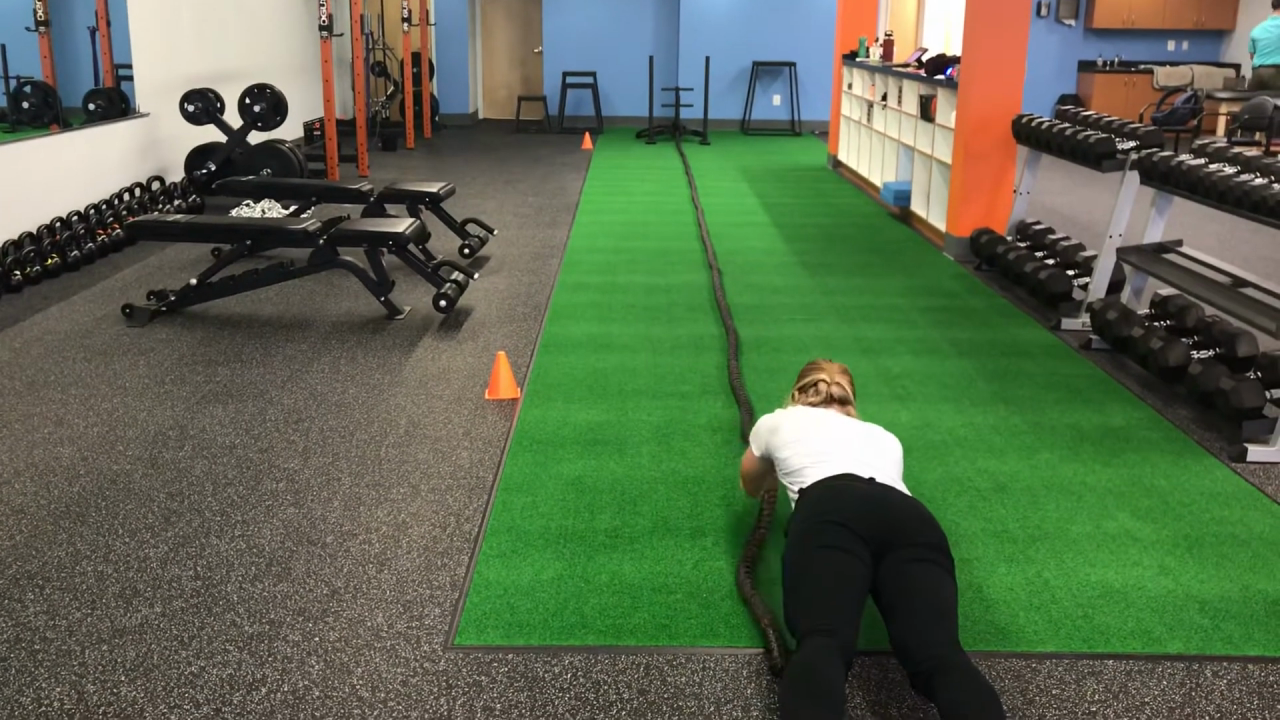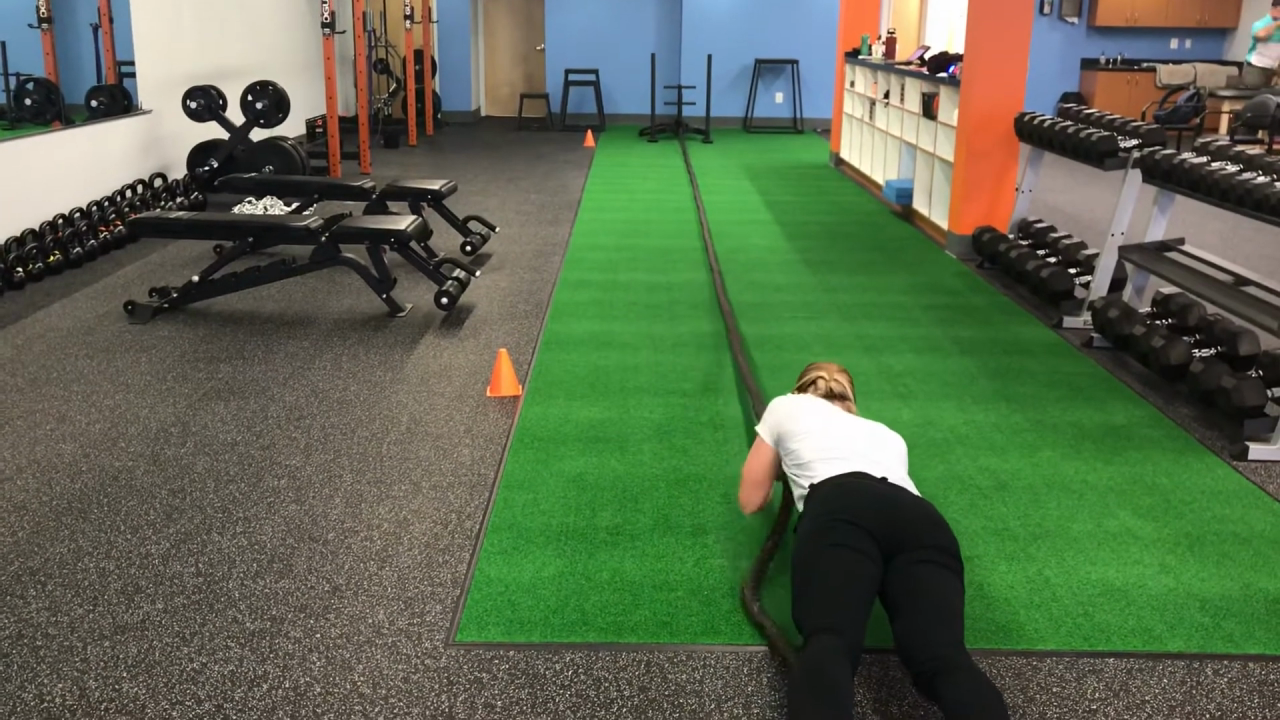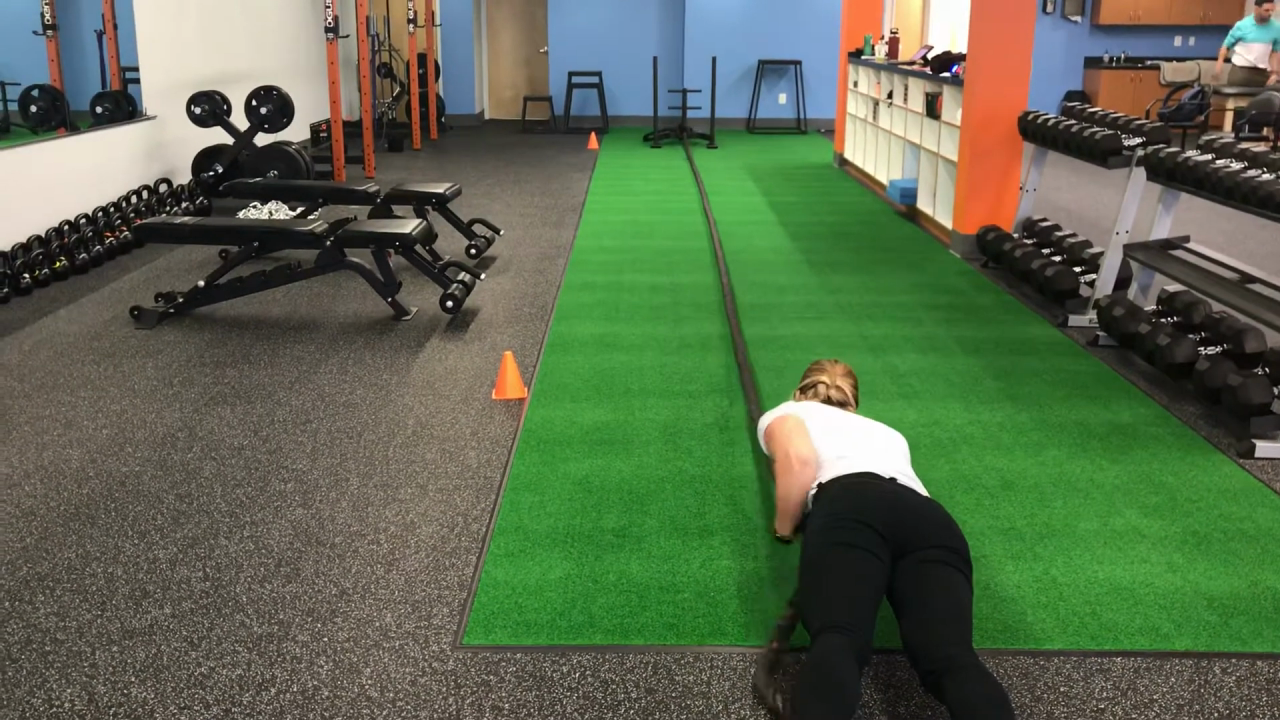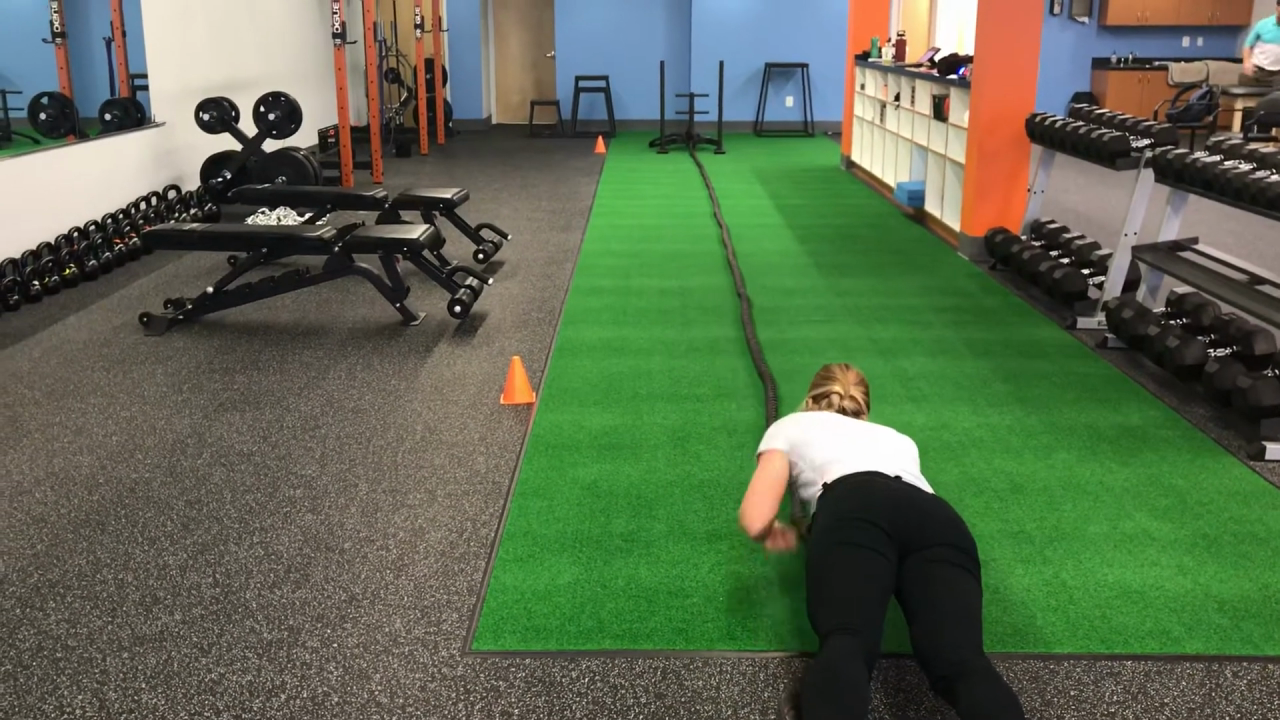
dt=0.5s
person 1, frame 1
left shoulder: (779, 422)
right shoulder: (884, 435)
left elbow: (751, 485)
left hip: (830, 515)
right hip: (912, 522)
left knee: (822, 646)
right knee: (938, 655)
person 1, frame 2
left shoulder: (787, 407)
right shoulder: (888, 433)
left elbow: (750, 501)
left wrist: (780, 458)
left hip: (841, 515)
right hip: (921, 523)
left knee: (828, 643)
right knee: (942, 656)
person 1, frame 3
left shoulder: (783, 414)
right shoulder: (888, 432)
left elbow: (799, 459)
left wrist: (784, 529)
left hip: (849, 513)
right hip: (931, 523)
left knee: (836, 644)
right knee: (950, 656)
person 1, frame 4
left shoulder: (791, 426)
right shoulder: (899, 437)
left elbow: (755, 518)
left wrist: (772, 534)
left hip: (856, 514)
right hip: (938, 521)
left knee: (845, 647)
right knee: (960, 659)
